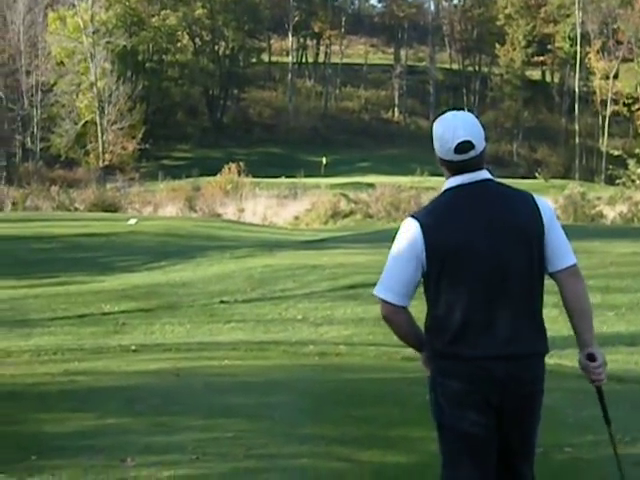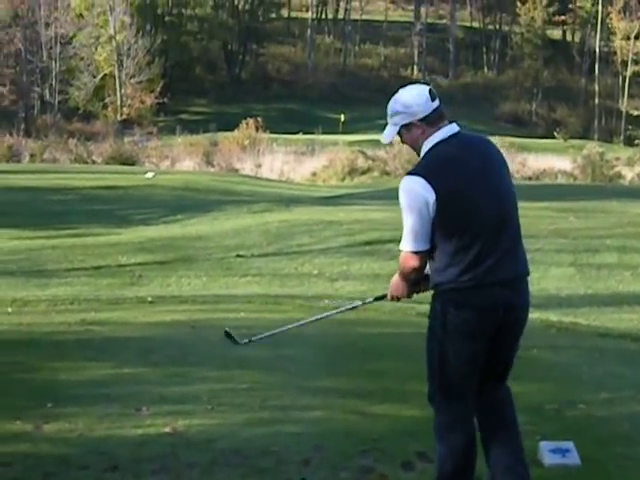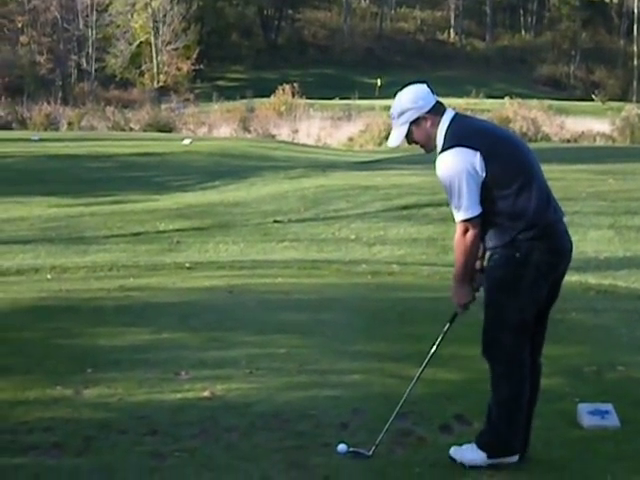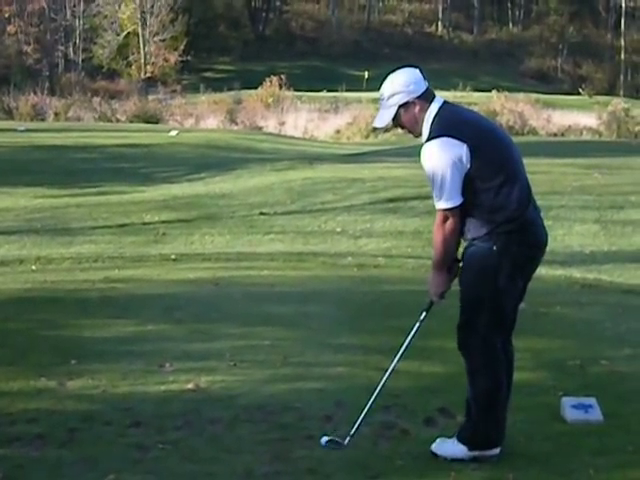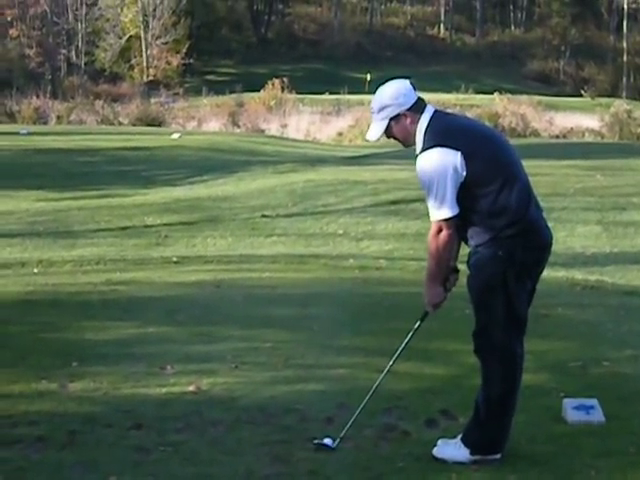
dt=1s
person 1, frame 1
left shoulder: (423, 224)
right shoulder: (532, 207)
left elbow: (391, 309)
right elbow: (571, 279)
left wrist: (425, 348)
right wrist: (589, 347)
left hip: (460, 374)
right hip: (524, 368)
person 1, frame 2
left shoulder: (420, 179)
right shoulder: (487, 149)
left elbow: (413, 257)
left wrist: (401, 282)
left hip: (463, 302)
right hip: (513, 292)
left knee: (453, 403)
right knee: (493, 391)
person 1, frame 3
left shoulder: (452, 155)
right shoulder: (474, 130)
left elbow: (469, 228)
left wrist: (460, 282)
right wrist: (480, 263)
left hip: (526, 250)
right hip: (548, 242)
left knee: (504, 346)
right knee: (523, 347)
left ankle: (500, 444)
right ankle: (511, 439)
person 1, frame 4
left shoulder: (439, 144)
right shoulder: (459, 120)
left elbow: (448, 218)
left wrist: (439, 269)
right wrist: (453, 259)
left hip: (502, 243)
right hip: (517, 235)
left knee: (479, 339)
right knee: (491, 338)
left ankle: (481, 438)
right ankle: (484, 430)
person 1, frame 5
left shoulder: (434, 154)
right shoulder: (453, 127)
left elbow: (443, 228)
left wrist: (433, 281)
right wrist: (449, 265)
left hip: (507, 246)
right hip: (521, 238)
left knee: (496, 345)
right knee: (500, 342)
left ankle: (485, 442)
right ankle: (487, 432)
